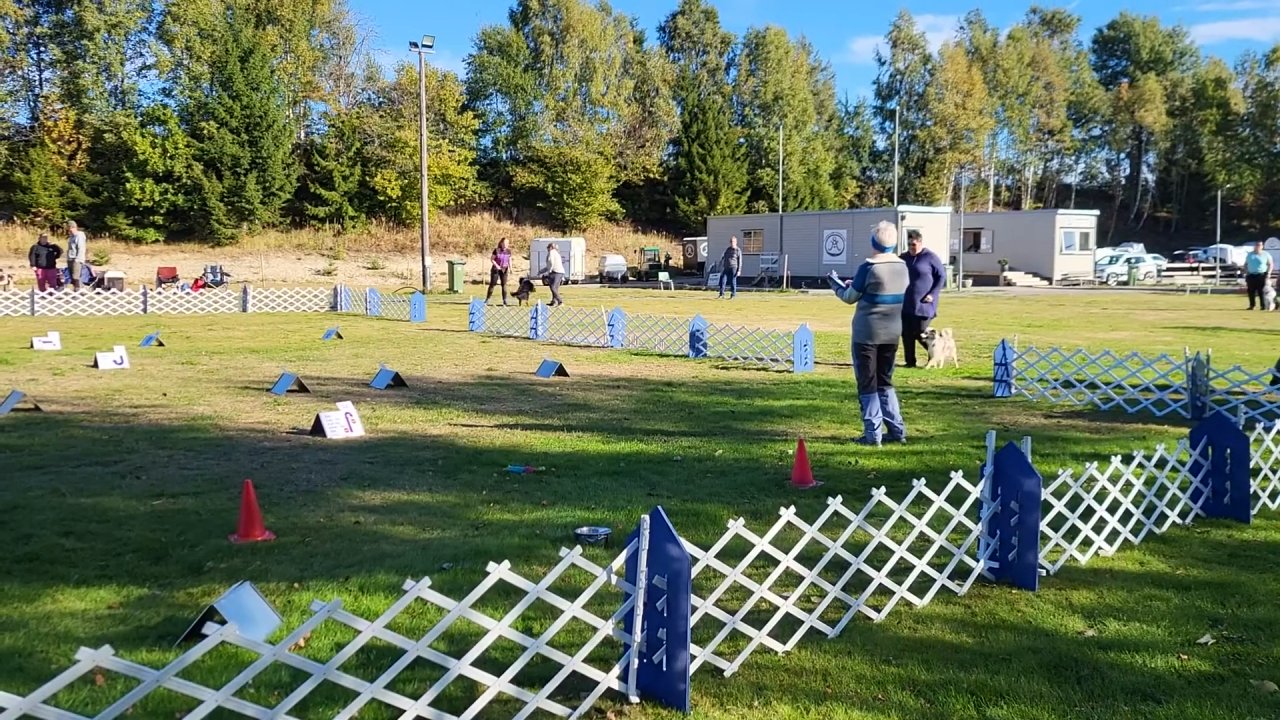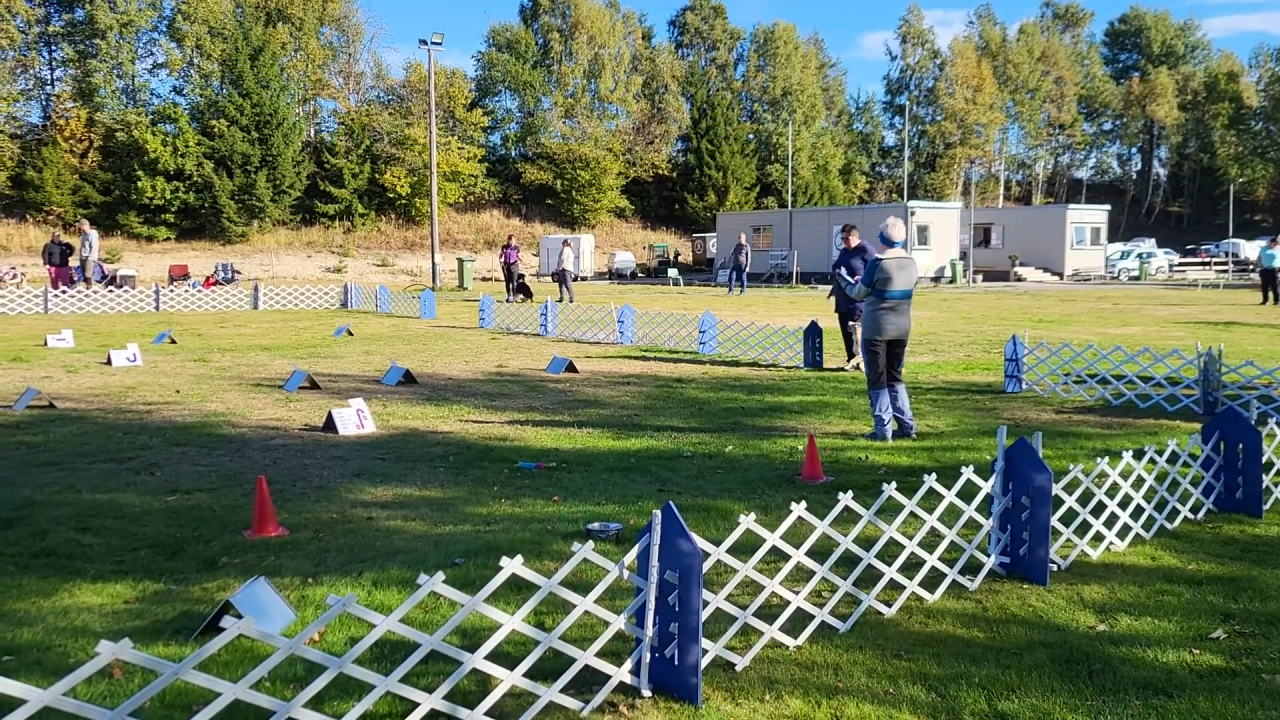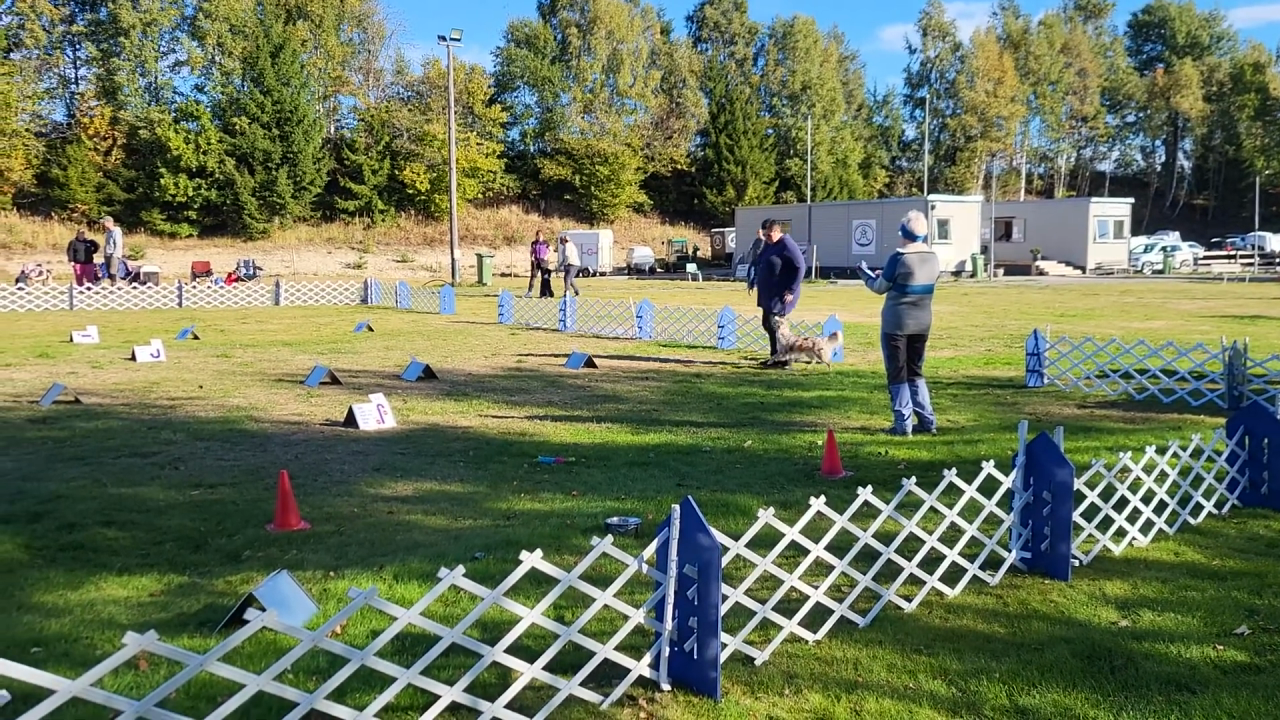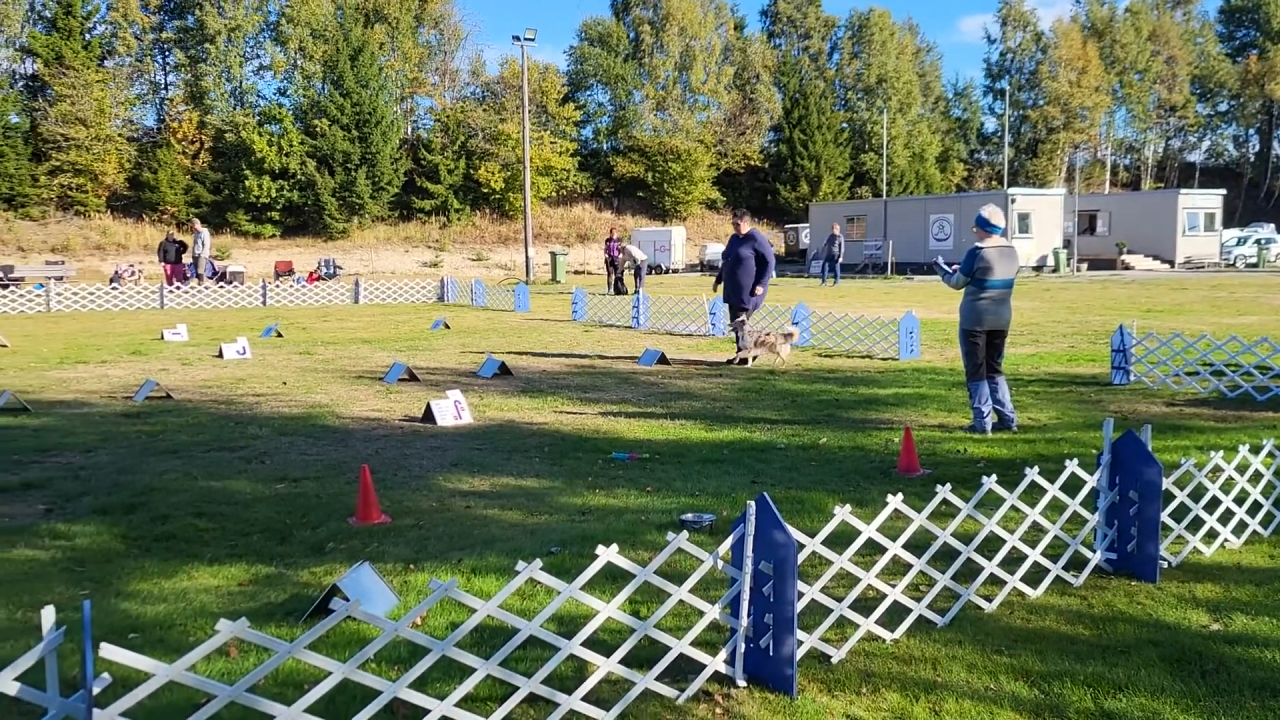
dt=1s
person 1, frame 1
left shoulder: (869, 267)
right shoulder: (902, 268)
left elbow: (850, 297)
left wrist: (836, 283)
left hip: (867, 332)
right hip: (892, 332)
left knee: (868, 384)
right knee: (884, 382)
left ankle: (872, 434)
right ankle: (896, 430)
person 1, frame 2
left shoulder: (877, 264)
right shoulder: (911, 264)
left elbow: (859, 294)
left wrist: (845, 280)
left hip: (875, 328)
right hip: (901, 328)
left knee: (877, 380)
right knee: (894, 377)
left ankle: (883, 430)
right ankle: (907, 426)
person 1, frame 3
left shoulder: (899, 258)
right shoulder: (933, 259)
left elbow: (880, 288)
left wrist: (865, 274)
right wrist: (884, 276)
left hip: (896, 323)
right hip: (922, 324)
left knee: (897, 375)
right knee: (915, 373)
left ankle: (903, 425)
right ankle: (927, 421)
person 1, frame 4
left shoulder: (977, 253)
right shoulder: (1012, 253)
left elbow: (957, 283)
left wrist: (943, 270)
right wrist: (962, 270)
left hip: (974, 319)
right hip: (1001, 319)
left knee: (976, 372)
right knee: (994, 369)
left ankle: (982, 423)
right ankle: (1007, 419)
